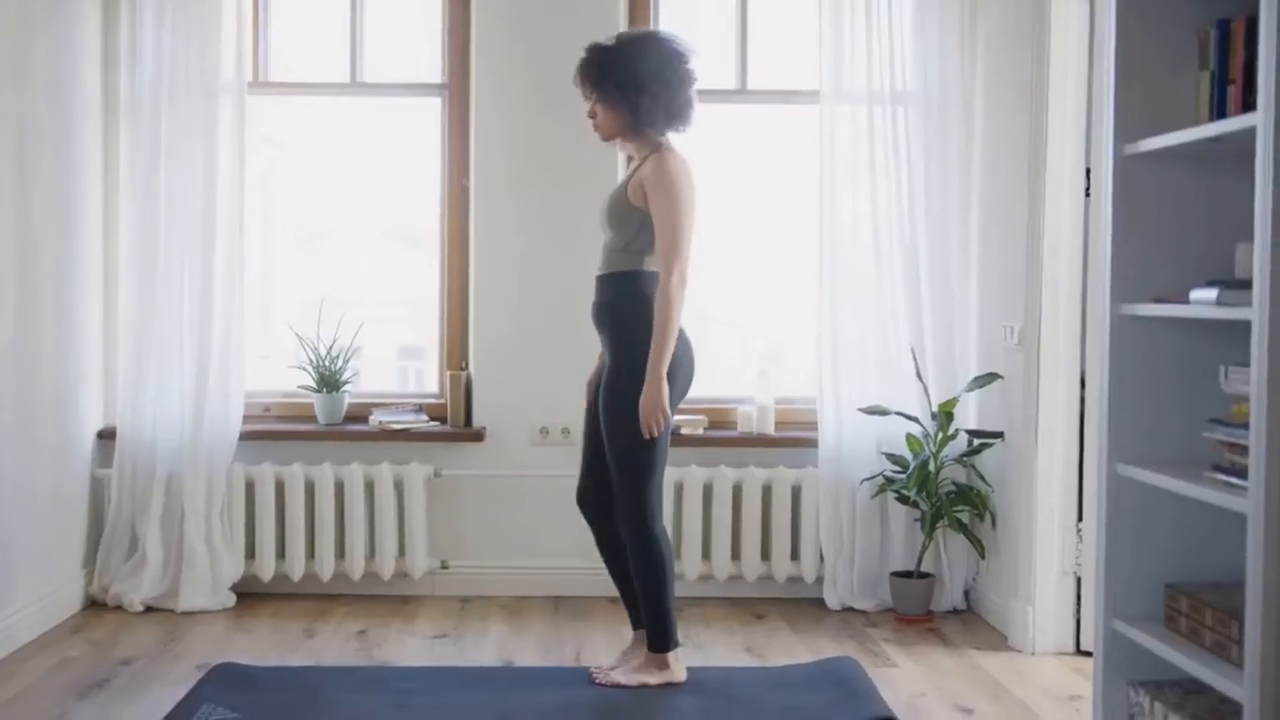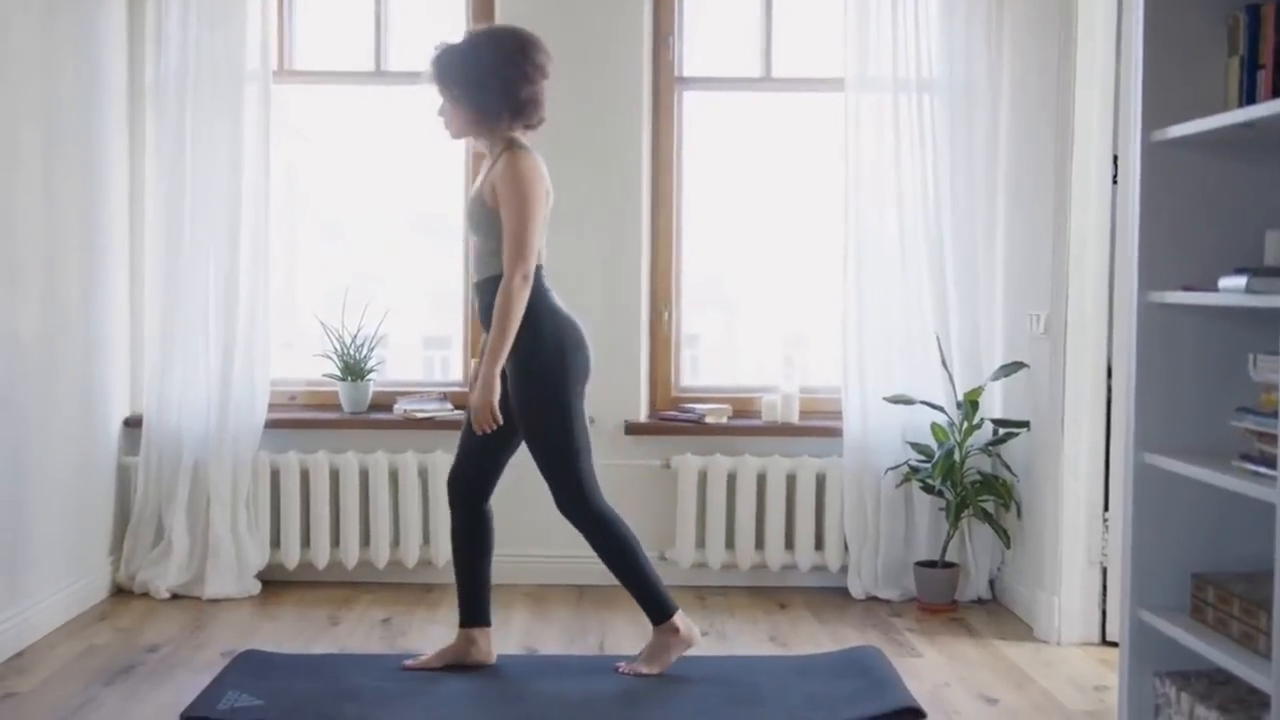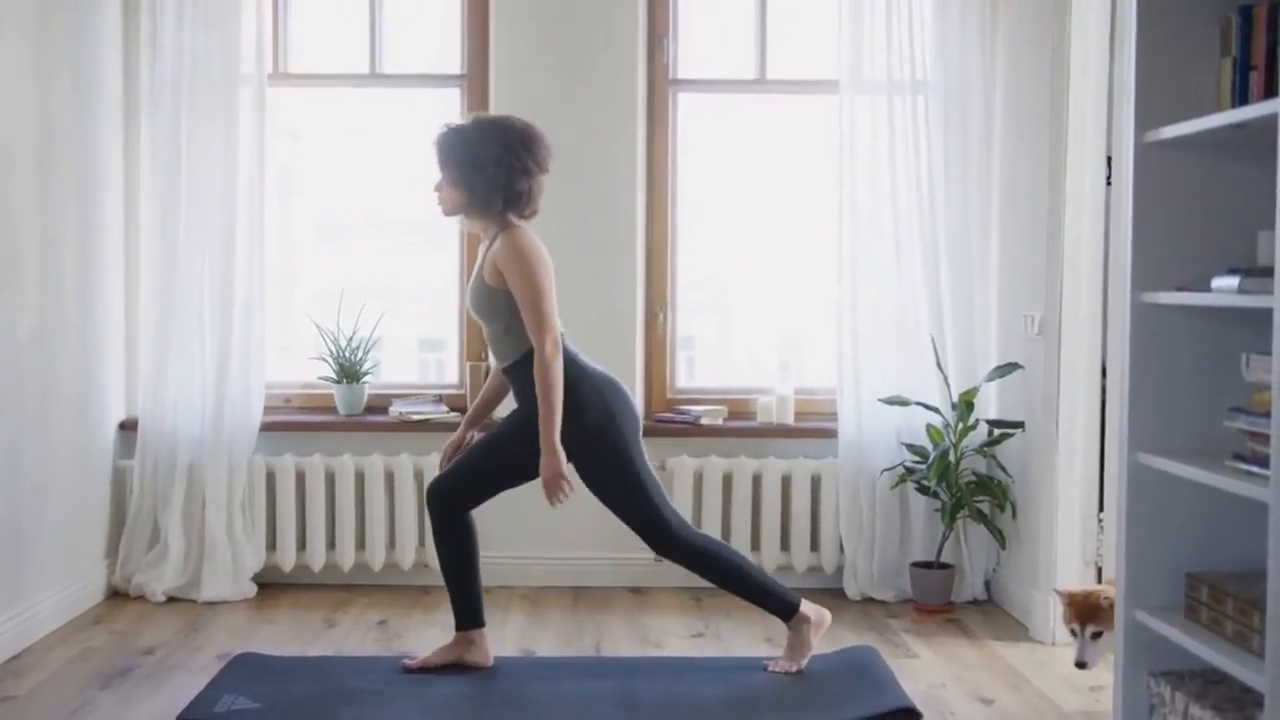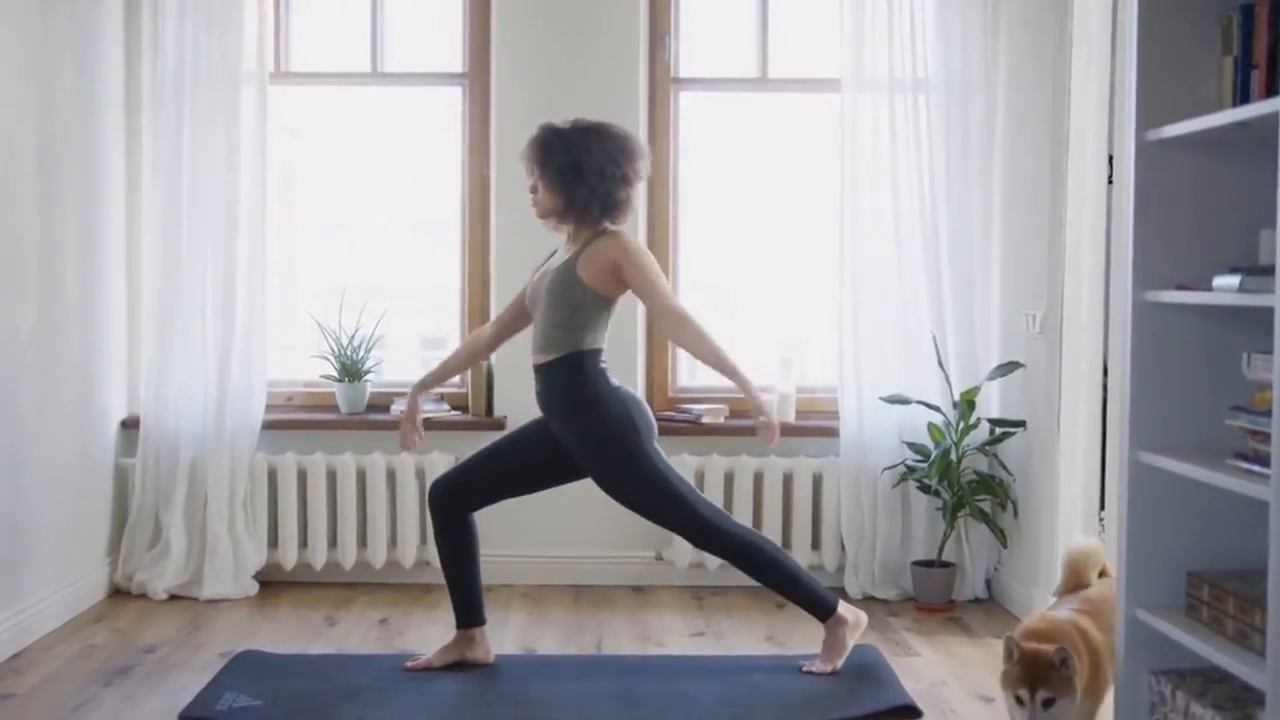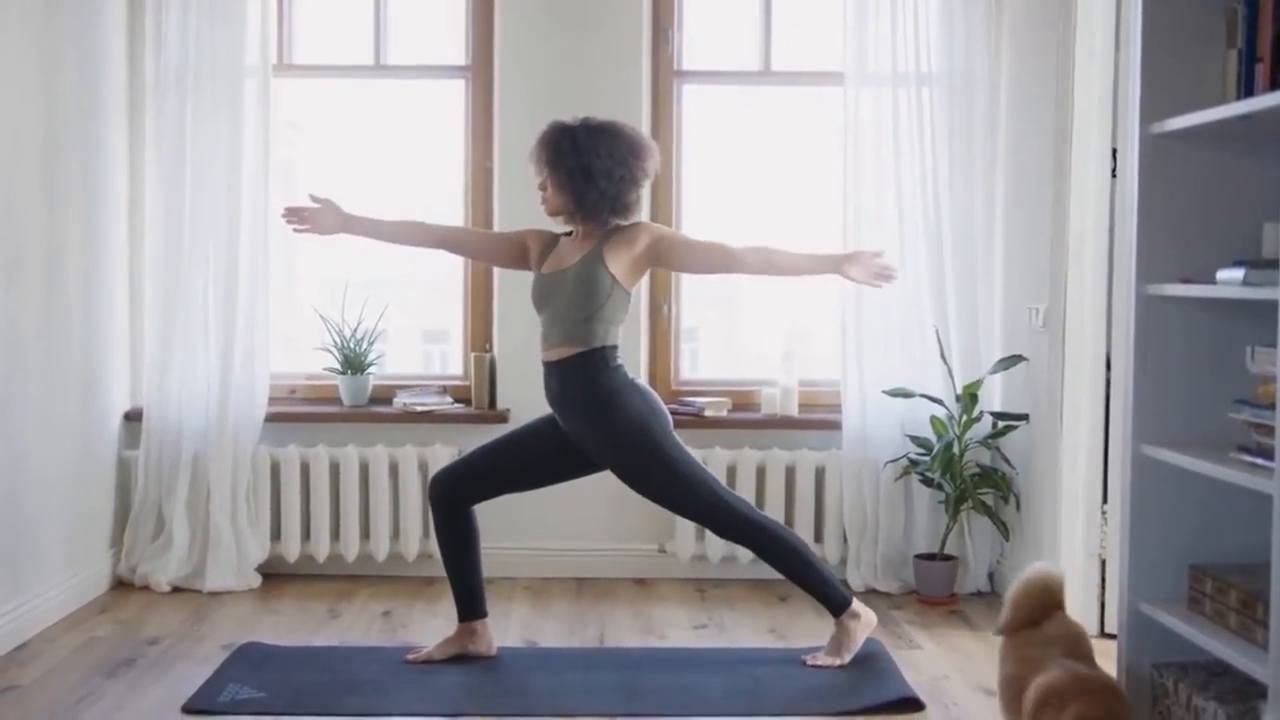
dt=1s
person 1, frame 1
left shoulder: (665, 166)
right shoulder: (640, 167)
left elbow: (672, 276)
left wrist: (657, 376)
right wrist: (605, 363)
left hip: (647, 353)
right hip: (626, 350)
left knee: (634, 506)
right knee: (595, 497)
left ankle: (663, 655)
right ankle: (644, 635)
person 1, frame 2
left shoulder: (518, 166)
right shoulder: (499, 162)
left elbow: (517, 276)
left wrist: (488, 373)
right wrist: (489, 364)
left hip: (542, 350)
right hip: (522, 346)
left knee: (577, 496)
right knee: (465, 487)
left ankle: (670, 624)
right ankle: (474, 638)
person 1, frame 3
left shoulder: (516, 246)
right shoulder: (494, 247)
left elbow: (547, 347)
right elbow: (511, 356)
left wrist: (551, 447)
right wrist: (466, 429)
left hip: (588, 410)
right hip: (549, 408)
left knee: (667, 534)
right knee: (446, 494)
left ankle: (802, 615)
right ankle: (470, 640)
person 1, frame 4
left shoulder: (615, 248)
right shoulder: (559, 258)
left elbow: (678, 321)
right elbow: (496, 330)
left wrist: (746, 387)
right wrist: (425, 385)
left hip: (601, 418)
right hip: (565, 422)
left knee: (706, 527)
right knee: (448, 494)
left ankle: (839, 616)
right ankle: (470, 638)
person 1, frame 5
left shoulder: (636, 241)
right shoulder: (540, 247)
left elbow: (741, 258)
right elbow: (442, 236)
left wrist: (838, 263)
right wrist: (348, 223)
left hip: (617, 412)
right hip: (572, 420)
left knee: (728, 515)
right knee: (450, 488)
left ankle: (850, 613)
right ankle: (473, 631)
